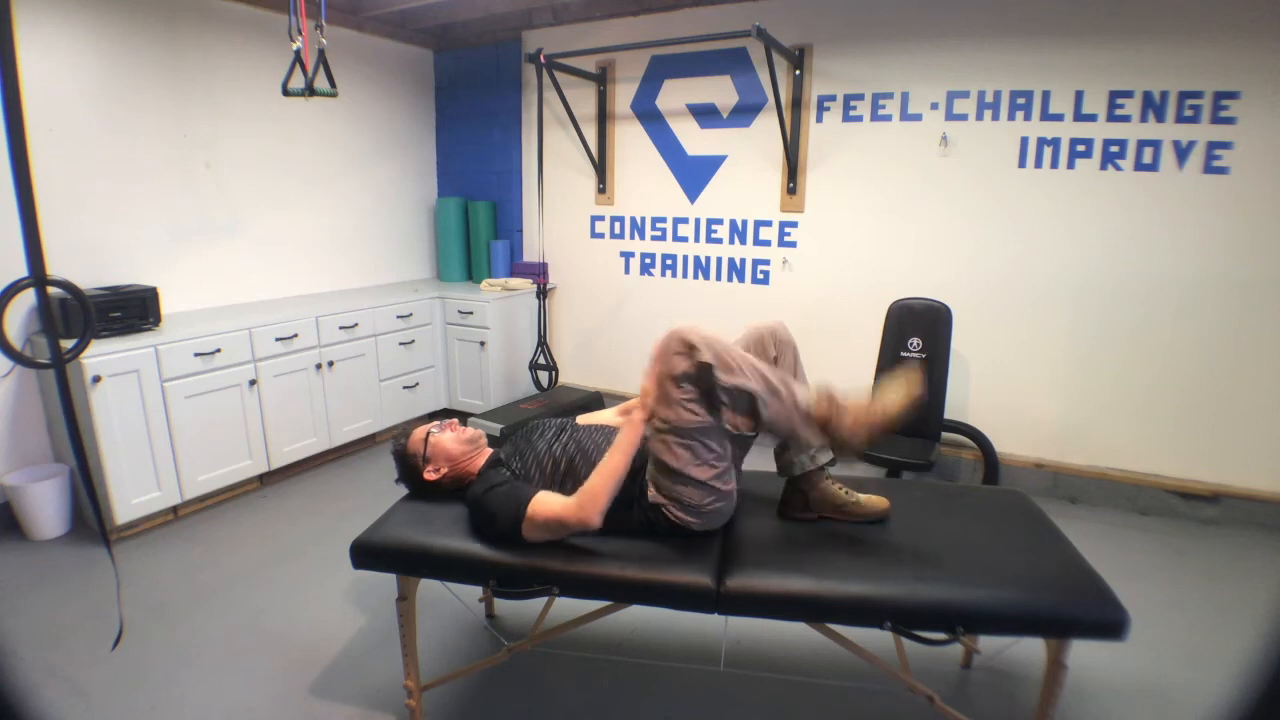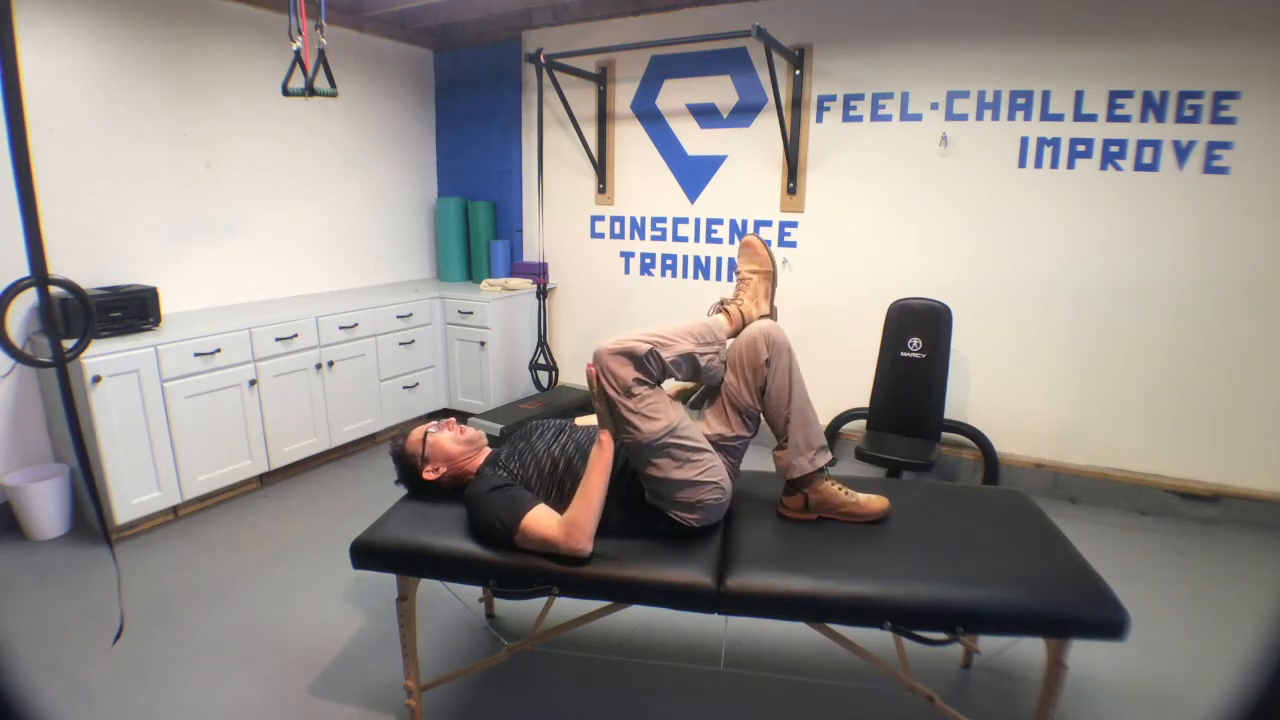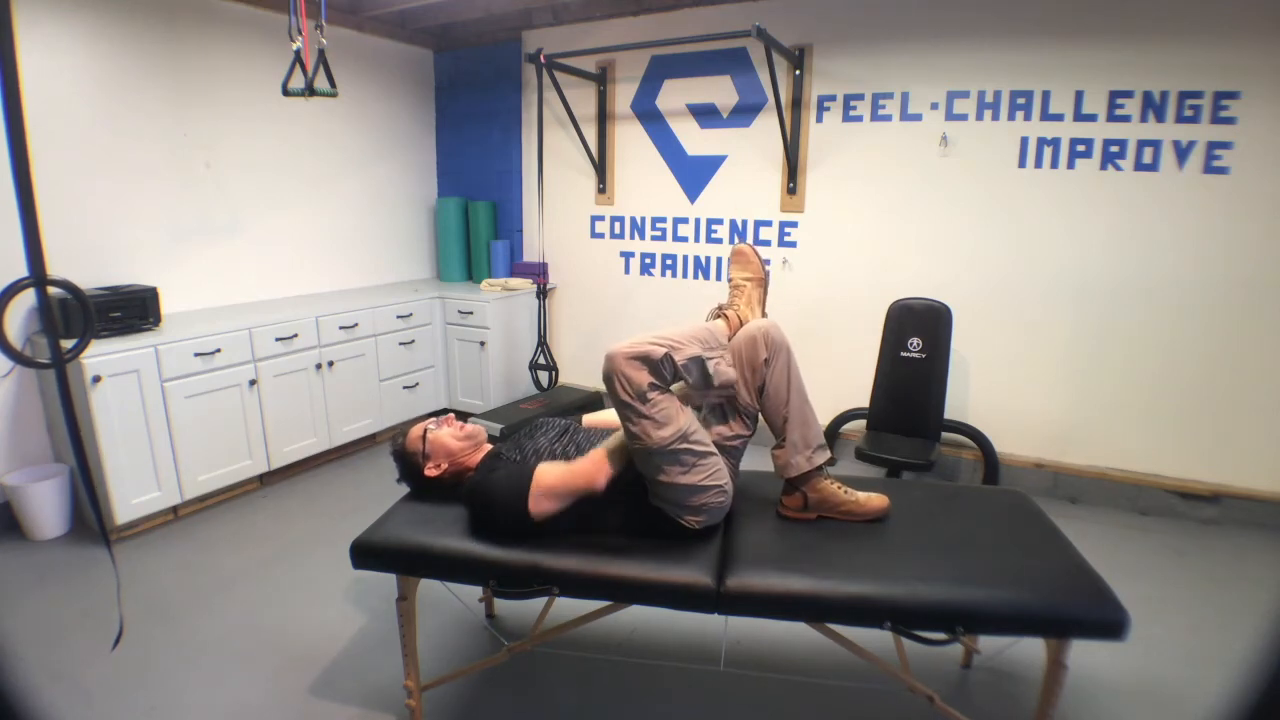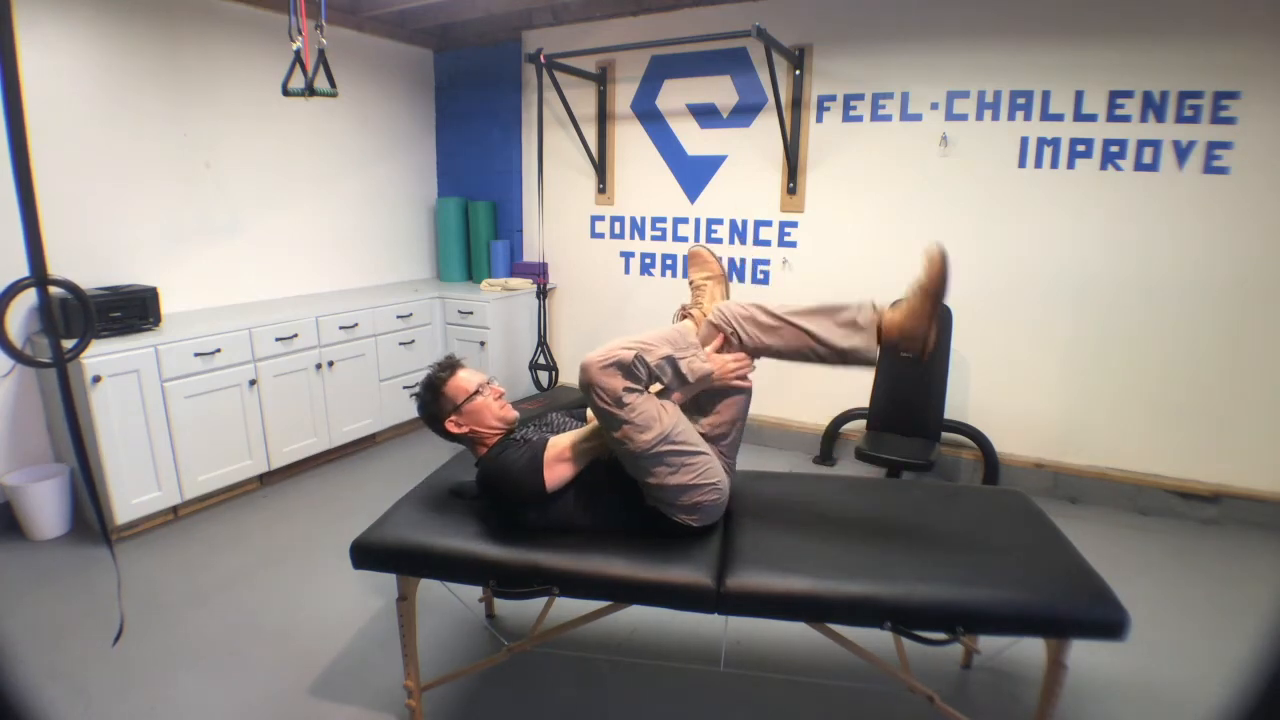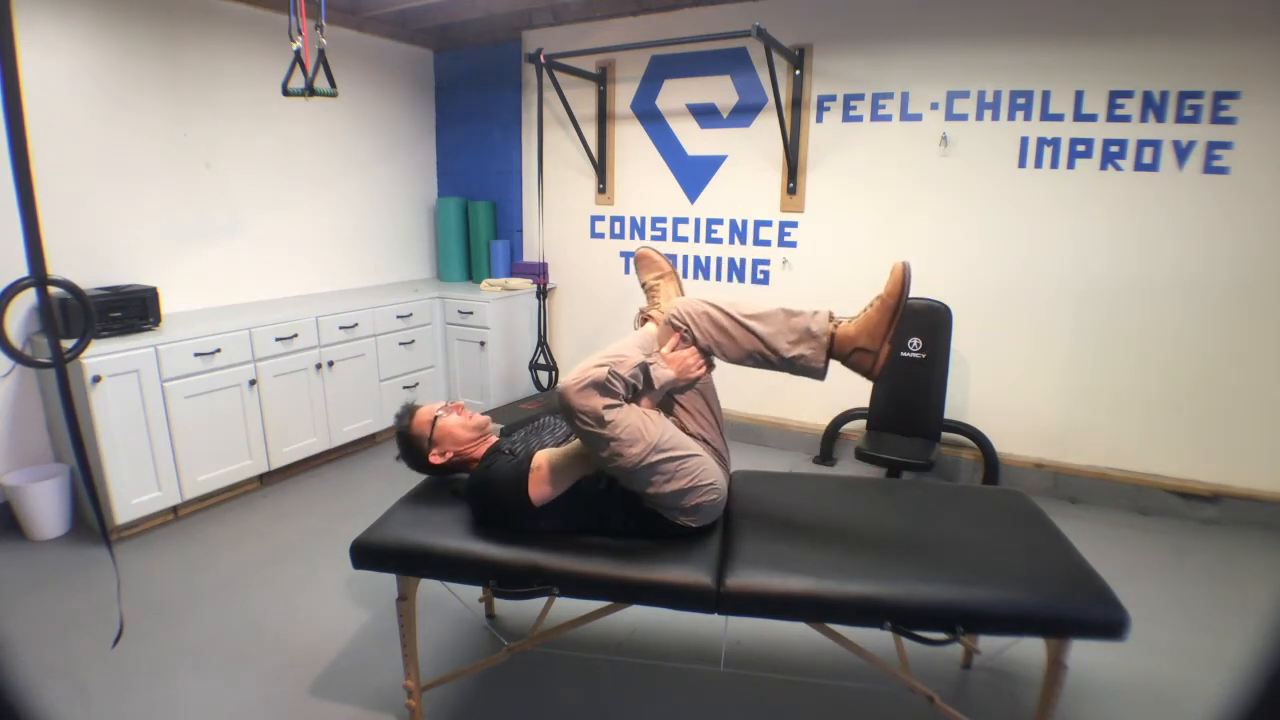
dt=1s
person 1, frame 1
left shoulder: (521, 440)
right shoulder: (491, 498)
left elbow: (614, 417)
right elbow: (585, 513)
right wrist: (644, 405)
left hip: (690, 460)
right hip: (686, 499)
left knee: (769, 335)
right knee: (681, 343)
left ankle: (807, 484)
right ankle: (831, 418)
person 1, frame 2
left shoulder: (524, 437)
right shoulder: (487, 497)
left elbow: (630, 416)
right elbow: (574, 541)
left wrist: (696, 379)
right wrist: (607, 431)
left hip: (703, 460)
right hip: (693, 496)
left knee: (766, 339)
right knee: (613, 356)
left ankle: (808, 486)
right ankle: (736, 314)
person 1, frame 3
left shoulder: (527, 438)
right shoulder: (491, 490)
left elbow: (611, 423)
right elbow: (593, 475)
right wrist: (685, 398)
left hip: (698, 463)
right hip: (691, 501)
left knee: (765, 338)
right knee: (625, 359)
left ankle: (806, 484)
right ankle: (731, 320)
person 1, frame 4
left shoulder: (537, 428)
right shoulder: (502, 474)
left elbow: (610, 419)
right elbow: (595, 439)
left wrist: (690, 367)
right wrist: (693, 375)
left hip: (697, 462)
right hip: (694, 494)
left knee: (734, 319)
right knee: (601, 366)
left ankle: (891, 326)
right ankle: (699, 322)
person 1, frame 5
left shoulder: (524, 438)
right shoulder: (491, 485)
left elbow: (596, 431)
right elbow: (584, 456)
left wrist: (651, 365)
right wrist: (659, 379)
left hip: (693, 457)
right hip: (692, 494)
left knee: (689, 314)
right knee: (580, 385)
left ankle: (843, 339)
right ankle: (661, 322)
